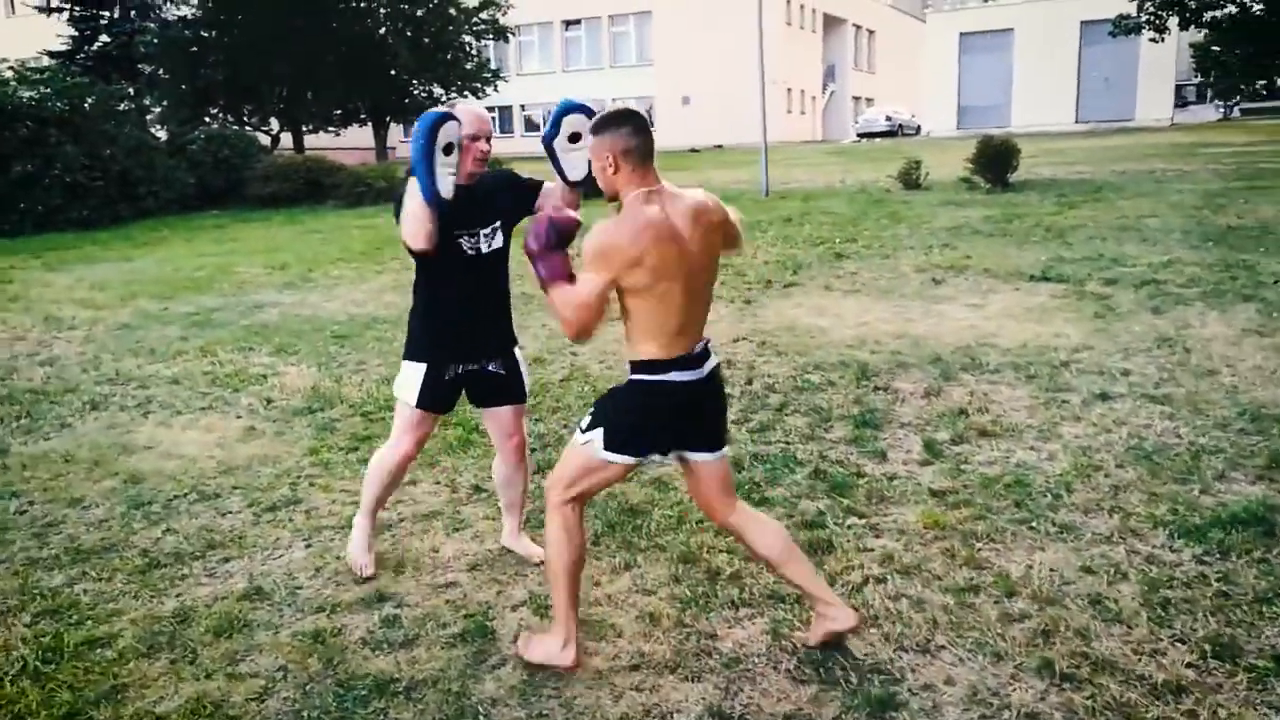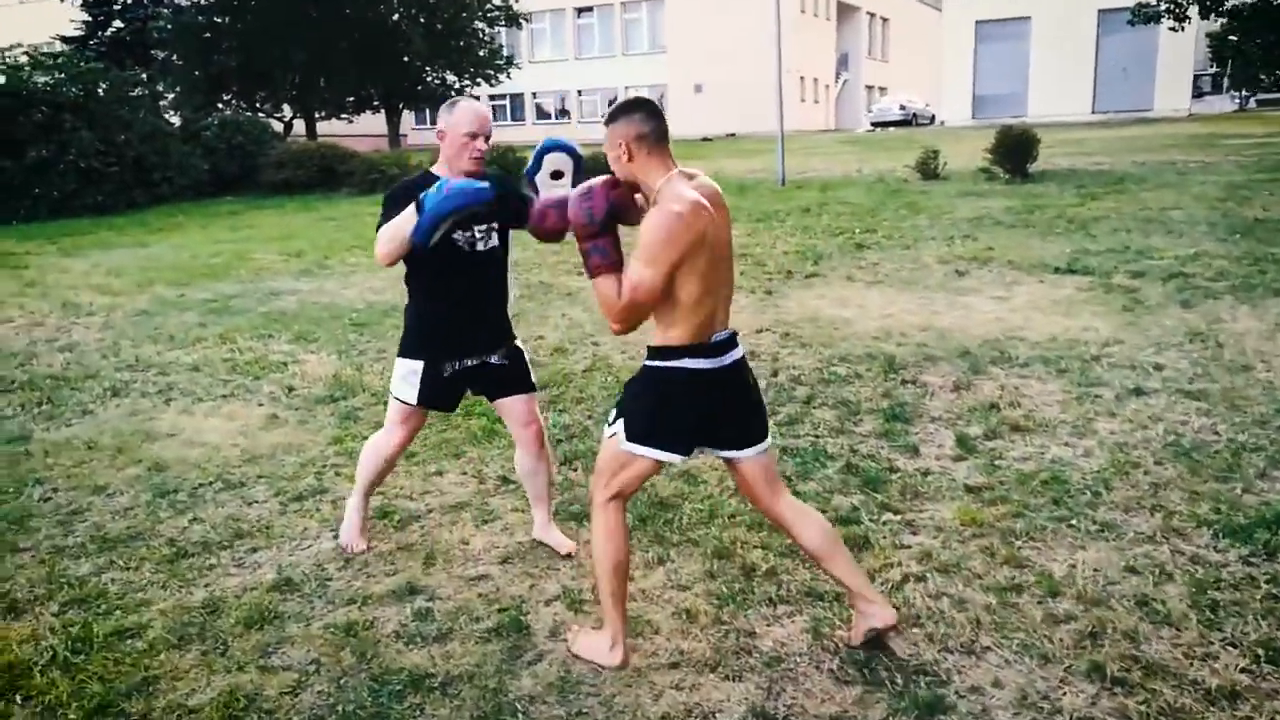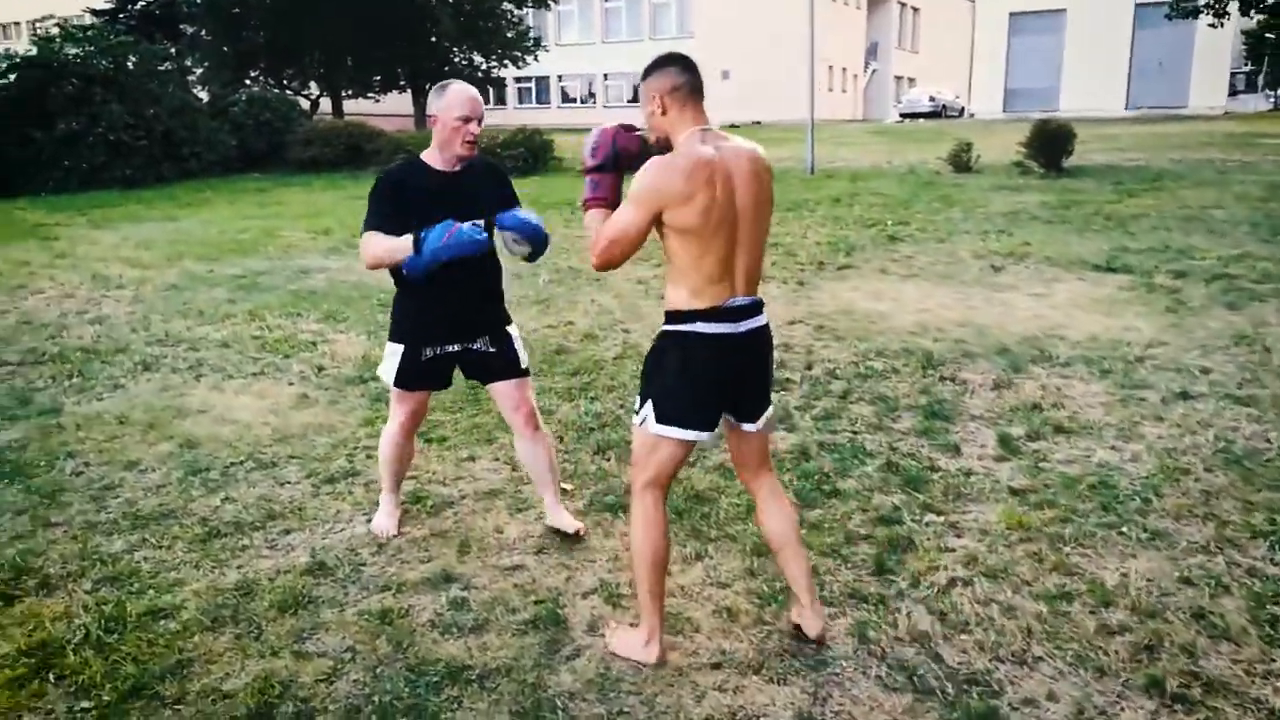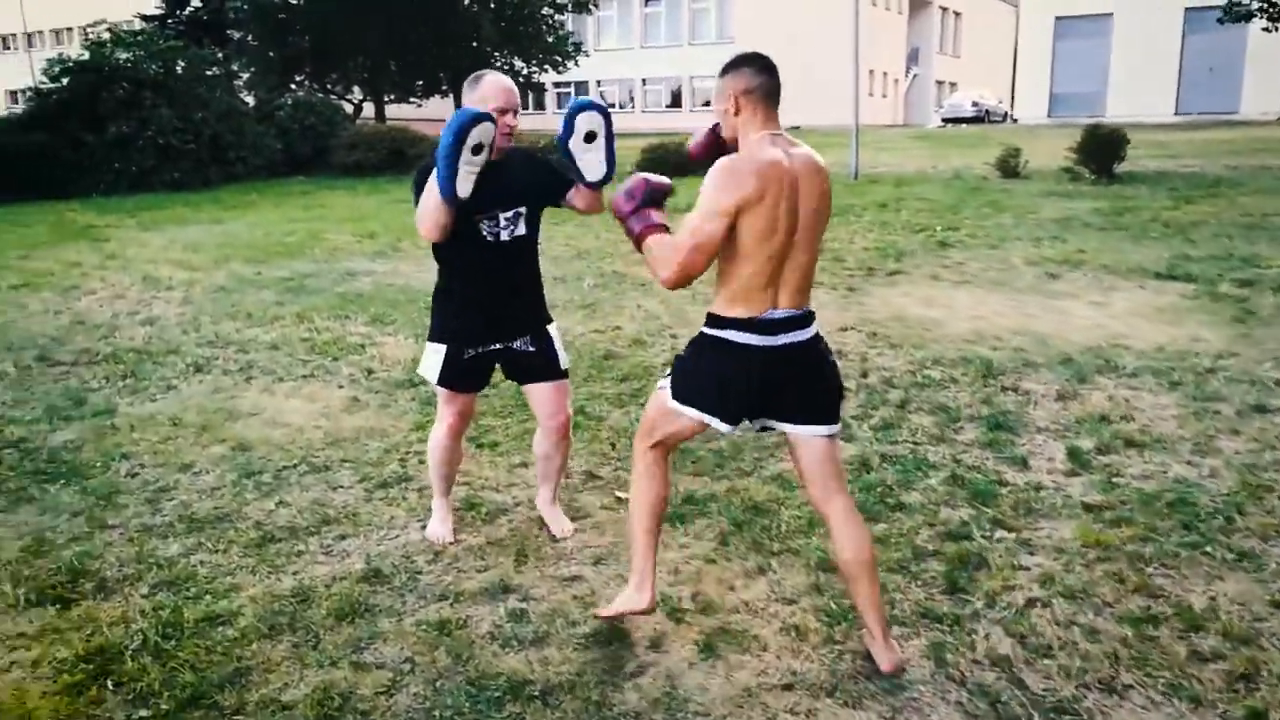
dt=0.2s
person 1, frame 1
left shoulder: (626, 231)
right shoulder: (704, 205)
left elbow: (574, 325)
right elbow: (733, 239)
left wrist: (547, 259)
left hip: (651, 391)
right hip: (700, 380)
left knee: (562, 496)
right knee: (726, 509)
left ankle: (561, 640)
right ankle: (830, 608)
person 1, frame 2
left shoulder: (666, 216)
right shoulder: (702, 190)
left elbow: (621, 316)
left wrist: (595, 237)
left hip: (675, 378)
right hip: (728, 369)
left knee: (607, 496)
right knee: (773, 497)
left ankle: (610, 639)
right ankle: (870, 605)
person 1, frame 3
left shoulder: (666, 170)
right shoulder: (754, 157)
left elbow: (603, 253)
left wrist: (599, 178)
left hip: (692, 346)
right hip: (750, 335)
left knee: (647, 487)
right knee: (759, 475)
left ankle: (647, 634)
right ankle: (809, 608)
person 1, frame 4
left shoulder: (734, 172)
right shoulder: (815, 165)
left elbow: (674, 271)
left wrist: (641, 217)
left hip: (730, 349)
right hip: (800, 347)
left knee: (651, 442)
right knee: (833, 494)
left ankle: (639, 587)
right ankle: (881, 641)
person 2, frame 1
left shoulder: (501, 185)
right shoulder: (427, 190)
left elbow: (564, 202)
right elbow: (419, 239)
right wrist: (422, 171)
left hip: (494, 342)
right hip: (437, 345)
left knee: (511, 441)
right knee: (406, 443)
left ankle: (513, 532)
right ankle: (364, 523)
person 2, frame 2
left shoulder: (495, 189)
right shoulder: (411, 192)
left elbow: (547, 225)
right elbow: (385, 253)
left wrist: (559, 194)
right wrist: (426, 206)
left hip: (494, 339)
right hip: (431, 342)
left knee: (530, 430)
right knee: (398, 436)
left ankle: (543, 522)
right ankle: (356, 506)
person 2, frame 3
left shoulder: (490, 175)
right shoulder: (398, 181)
left elbow: (517, 228)
right elbow: (370, 254)
left wrist: (526, 234)
right wrist: (422, 244)
left hip: (487, 322)
right hip: (421, 326)
left knee: (524, 414)
right knee: (404, 418)
left ankle: (553, 505)
right ankle: (389, 500)
person 2, frame 4
left shoulder: (530, 166)
right shoulder: (445, 170)
left elbow: (590, 202)
right elbow: (430, 231)
left wrist: (593, 157)
right wrist: (448, 165)
left hip: (527, 319)
right hip: (462, 324)
left knee: (556, 417)
right knee: (452, 421)
left ankle: (548, 502)
right ankle: (441, 504)
